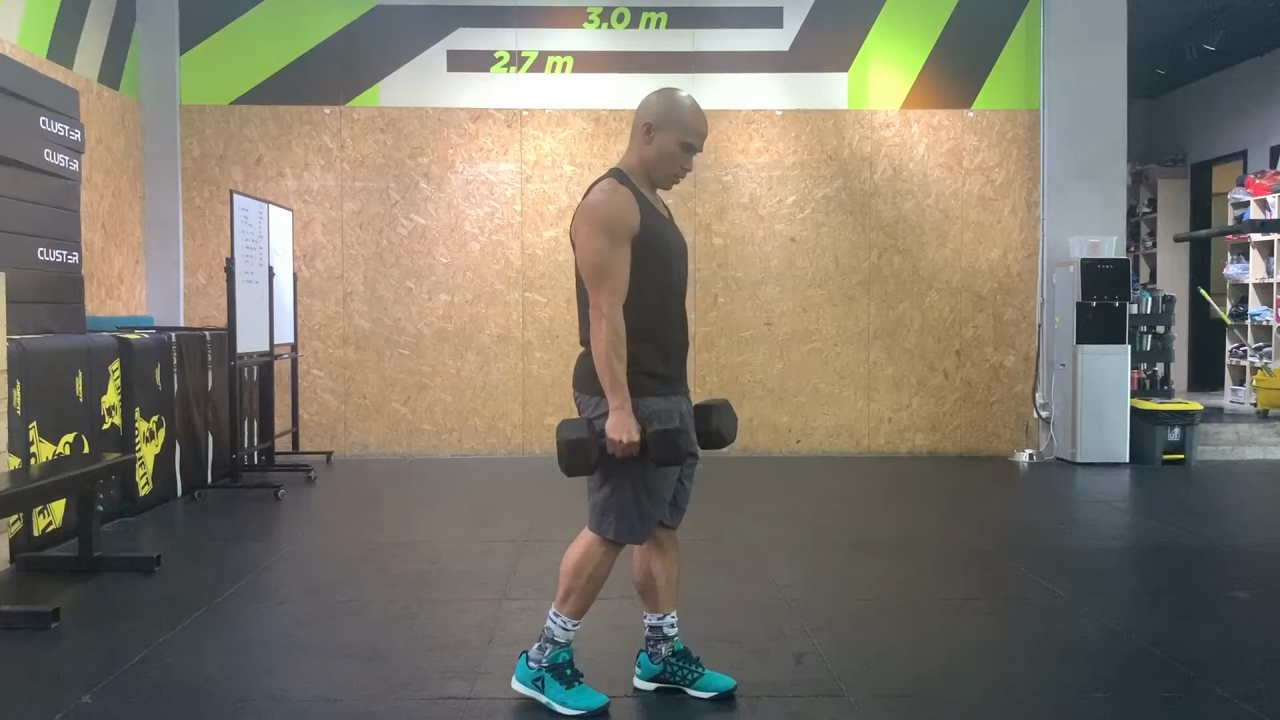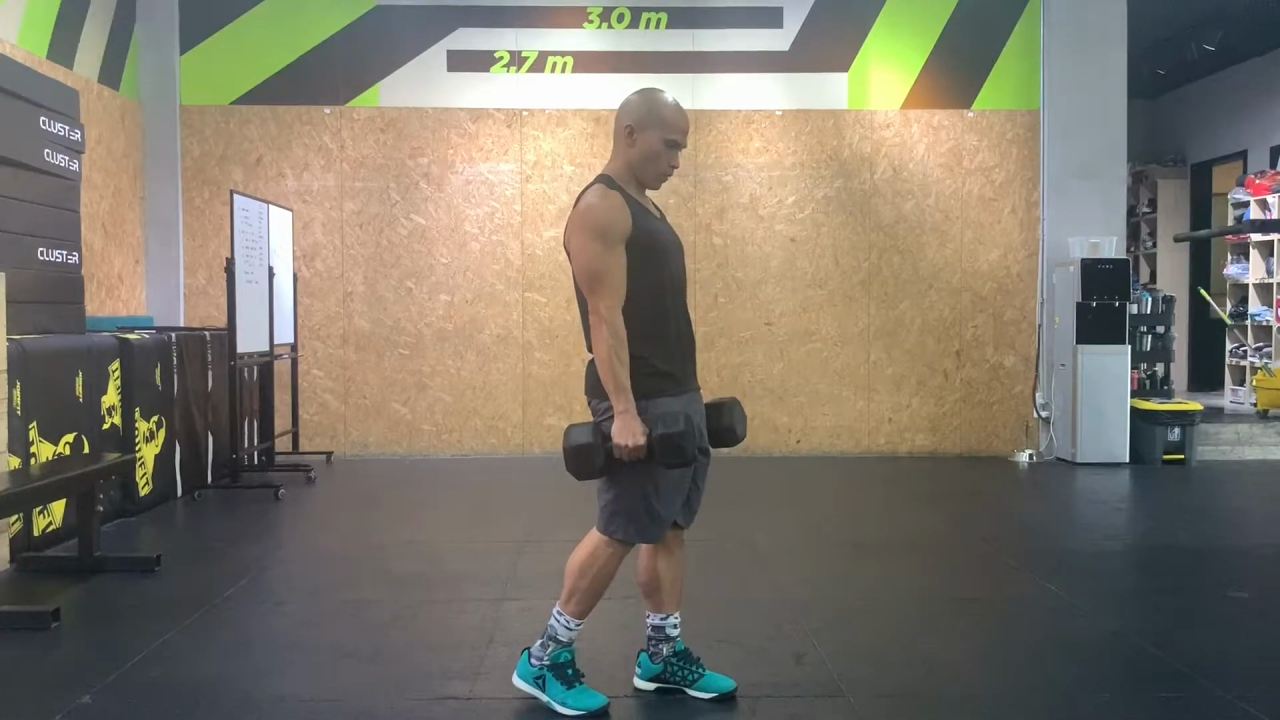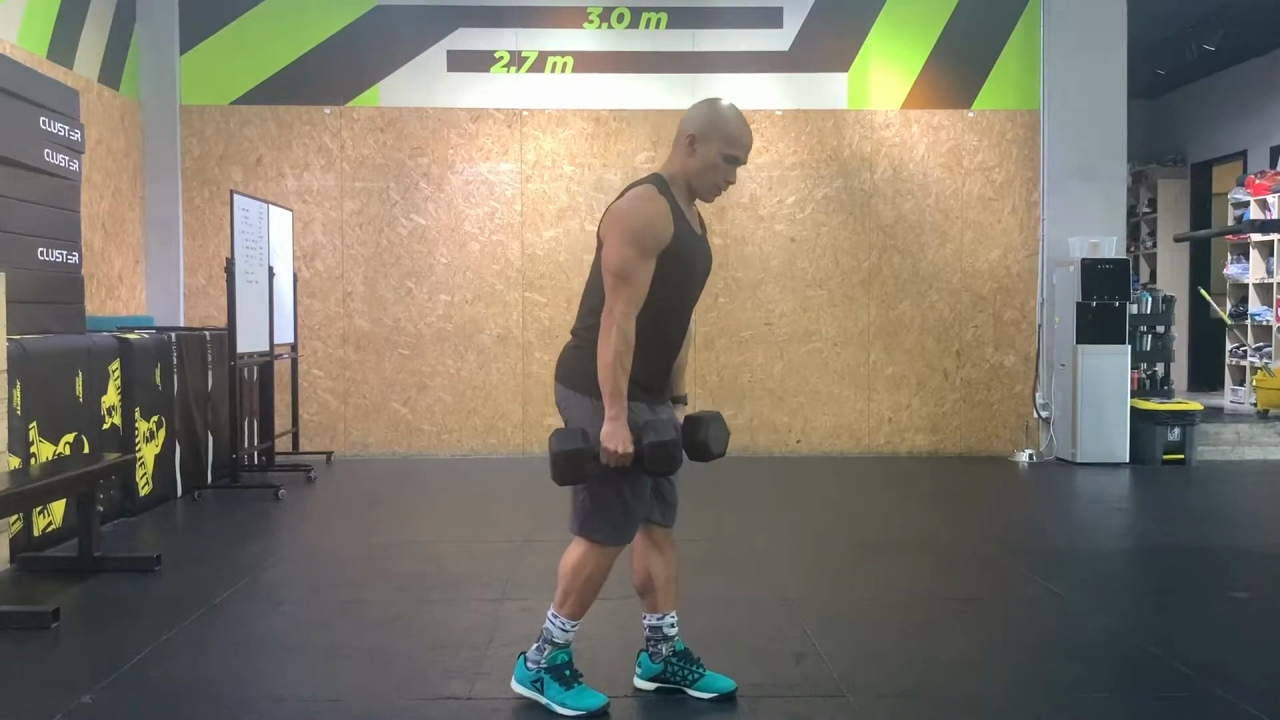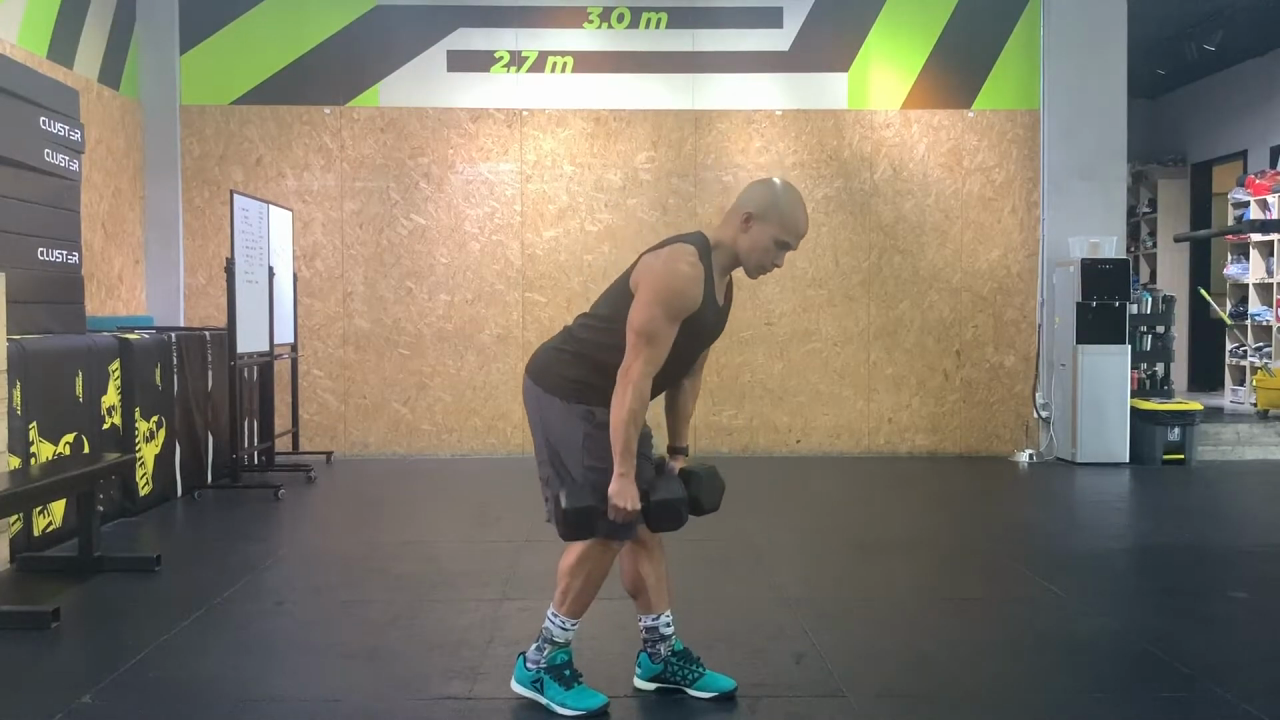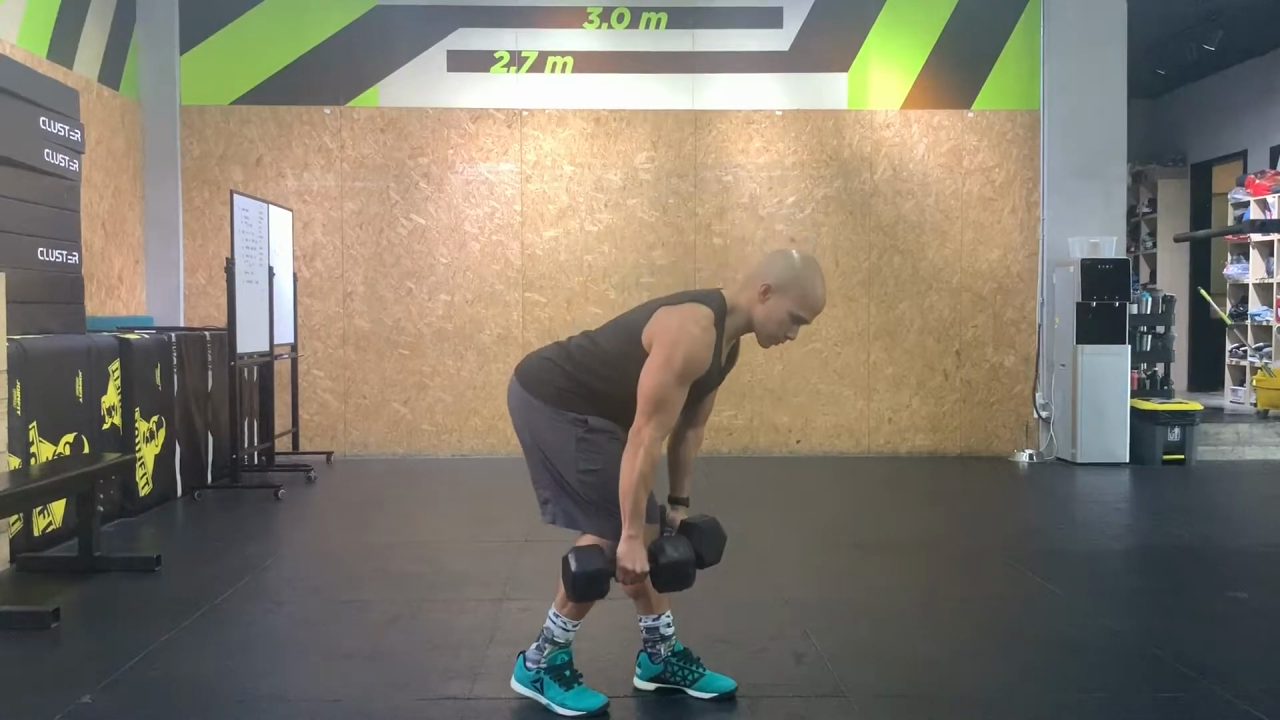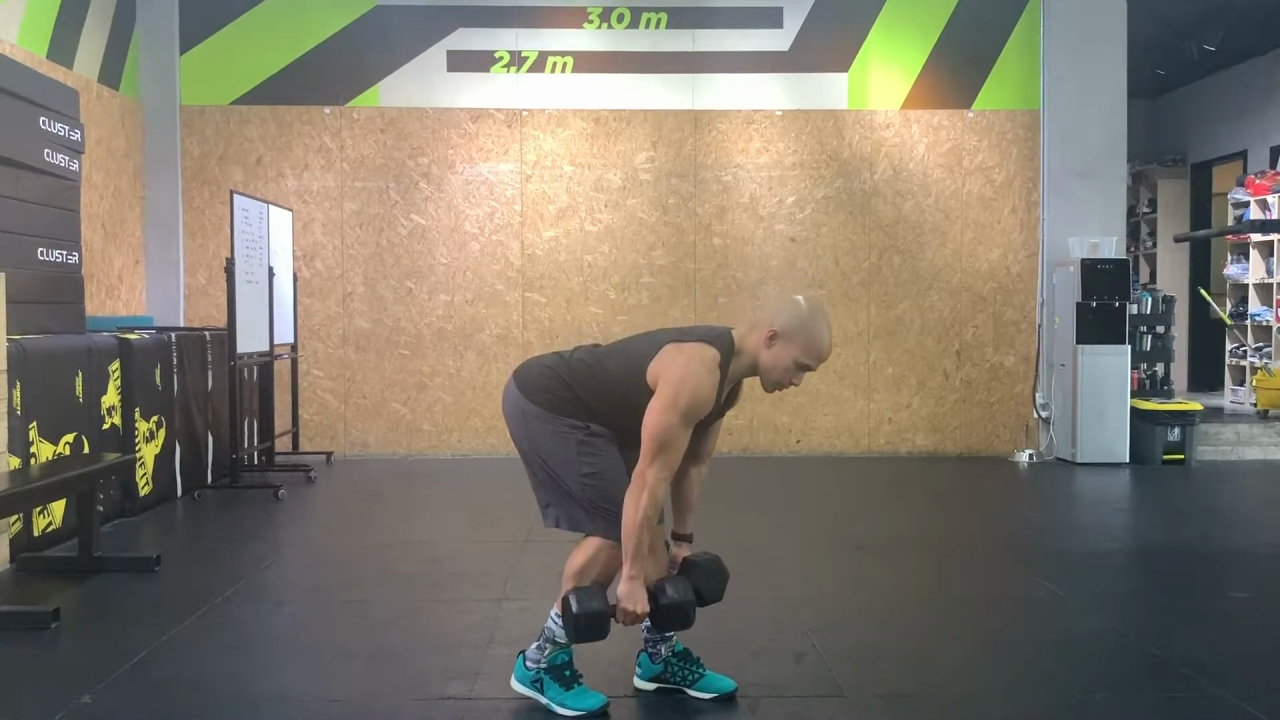
dt=0.7s
person 1, frame 1
left shoulder: (653, 205)
right shoulder: (609, 202)
right elbow: (605, 312)
right wrist: (619, 407)
left hip: (668, 393)
right hip: (628, 398)
left knee: (662, 526)
right knee: (613, 529)
left ankle: (662, 655)
right ankle: (543, 661)
person 1, frame 2
left shoulder: (644, 208)
right shoulder: (600, 209)
right elbow: (606, 317)
right wrist: (624, 412)
left hip: (679, 393)
right hip: (640, 401)
left knee: (669, 527)
right knee: (621, 530)
left ankle: (663, 654)
right ankle: (545, 659)
person 1, frame 3
left shoulder: (690, 217)
right shoulder: (642, 209)
right elbow: (618, 320)
left wrist: (677, 401)
right wrist: (614, 417)
left hip: (650, 395)
right hip: (603, 393)
left knee: (657, 523)
right knee: (606, 531)
left ankle: (662, 654)
right ankle: (541, 662)
person 1, frame 4
left shoulder: (721, 283)
right shoulder: (678, 271)
left elbow: (686, 374)
right elbow: (635, 375)
left wrist: (678, 453)
right wrist: (622, 475)
left hip: (602, 398)
right hip: (566, 392)
left knee: (643, 524)
right knee: (605, 527)
left ankle: (661, 655)
right ankle: (541, 663)
person 1, frame 5
left shoulder: (726, 339)
right shoulder: (691, 333)
left elbow: (689, 427)
right elbow: (646, 438)
left wrist: (680, 504)
right wrist: (630, 539)
left hip: (589, 408)
right hip: (549, 399)
left knee: (646, 528)
right knee: (610, 530)
left ankle: (661, 655)
right ankle: (541, 662)
person 1, frame 6
left shoulder: (727, 375)
right shoulder: (696, 374)
left elbow: (693, 464)
right elbow: (651, 478)
left wrist: (683, 539)
right wrist: (632, 579)
left hip: (589, 412)
right hip: (544, 405)
left knee: (644, 526)
right knee: (613, 529)
left ankle: (660, 655)
right ankle: (542, 661)
